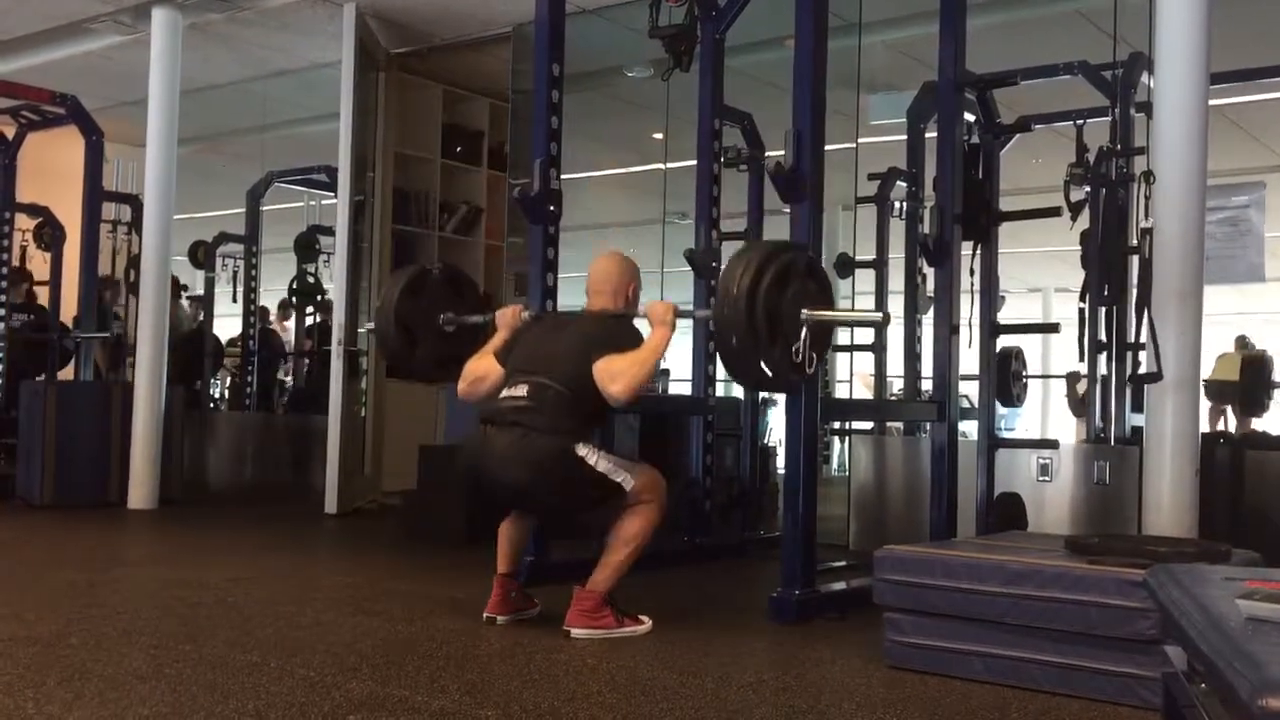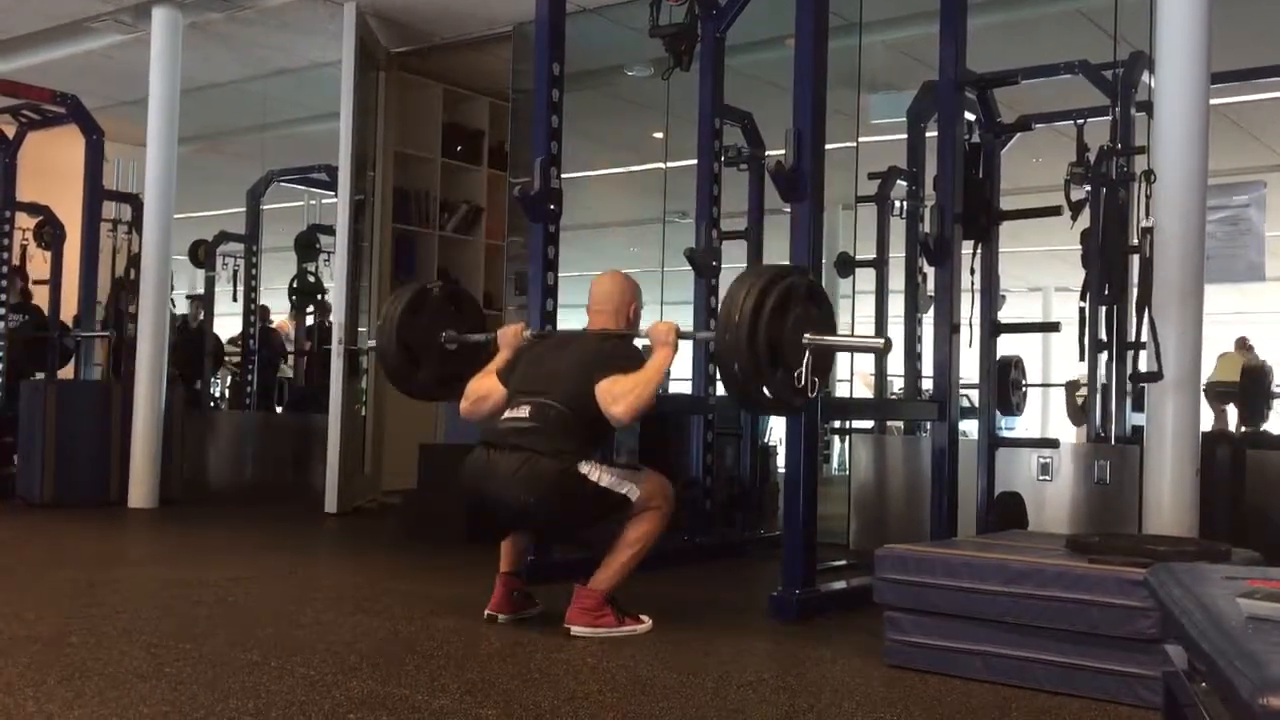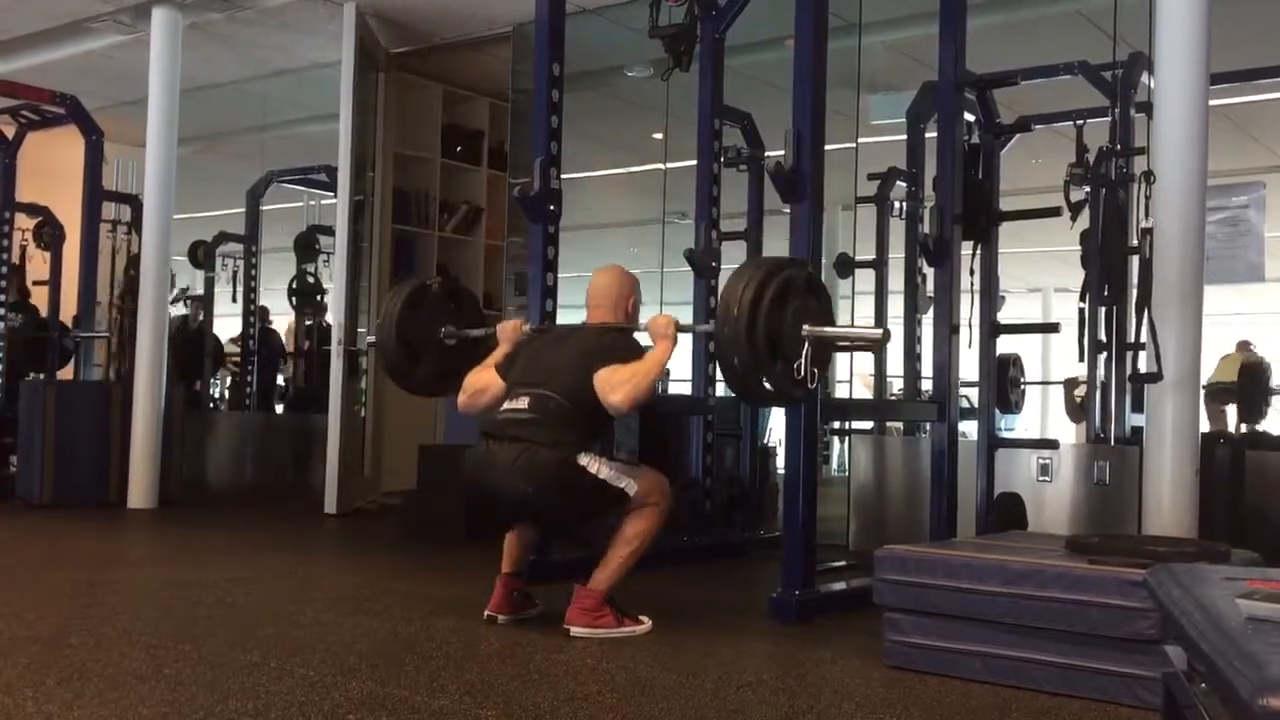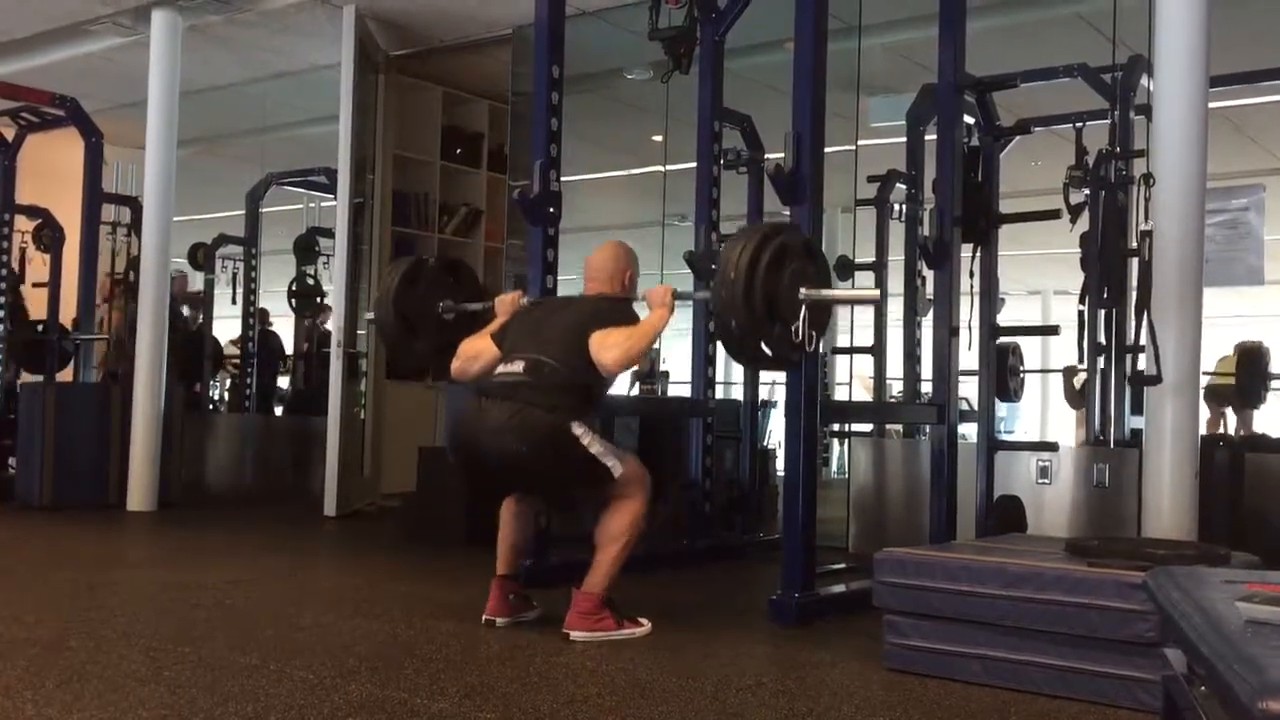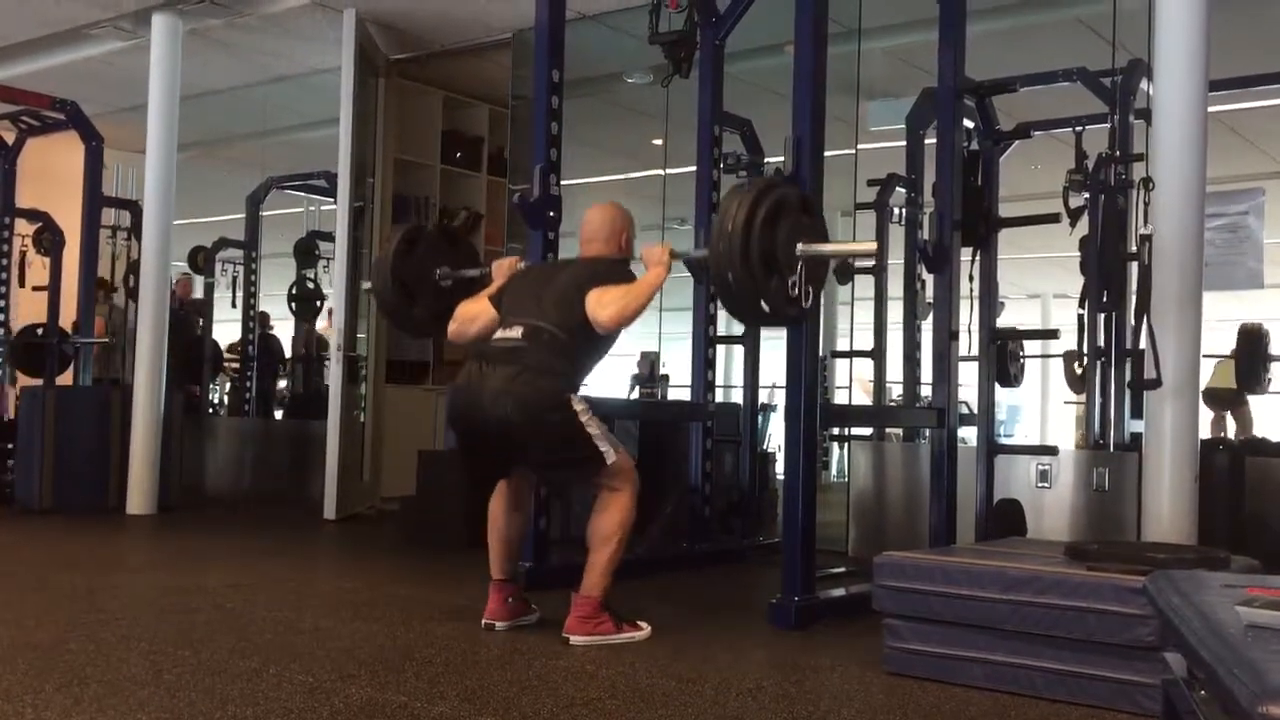
dt=0.2s
person 1, frame 1
left shoulder: (538, 326)
right shoulder: (617, 331)
left elbow: (469, 386)
right elbow: (618, 387)
left wrist: (504, 331)
right wrist: (661, 330)
left hip: (479, 454)
right hip: (534, 455)
right knee: (648, 491)
left ankle: (504, 593)
right ankle: (590, 605)
person 1, frame 2
left shoulder: (540, 347)
right shoulder: (617, 352)
left elbow: (471, 406)
right elbow: (621, 408)
left wrist: (506, 351)
right wrist: (663, 351)
left hip: (481, 474)
right hip: (536, 478)
right knee: (656, 496)
left ankle: (507, 591)
right ankle: (591, 605)
person 1, frame 3
left shoulder: (539, 340)
right shoulder: (617, 344)
left elbow: (468, 399)
right elbow: (619, 397)
left wrist: (506, 346)
right wrist: (663, 344)
left hip: (481, 468)
right hip: (535, 471)
right knee: (653, 493)
left ankle: (507, 591)
right ankle: (590, 605)
person 1, frame 4
left shoulder: (536, 309)
right shoulder: (614, 311)
left elbow: (462, 366)
right elbow: (612, 357)
left wrist: (503, 317)
right wrist: (659, 312)
left hip: (472, 431)
right hip: (528, 430)
left knee: (526, 481)
right knee: (633, 485)
left ankle: (503, 594)
right ankle: (589, 609)
person 1, frame 5
left shoulder: (533, 272)
right shoulder: (612, 270)
left elbow: (459, 329)
right elbow: (607, 314)
left wrist: (499, 283)
right wrist: (656, 271)
left hip: (469, 391)
right hip: (530, 395)
left knee: (513, 478)
right knee: (620, 481)
left ankle: (502, 598)
right ankle: (588, 613)
